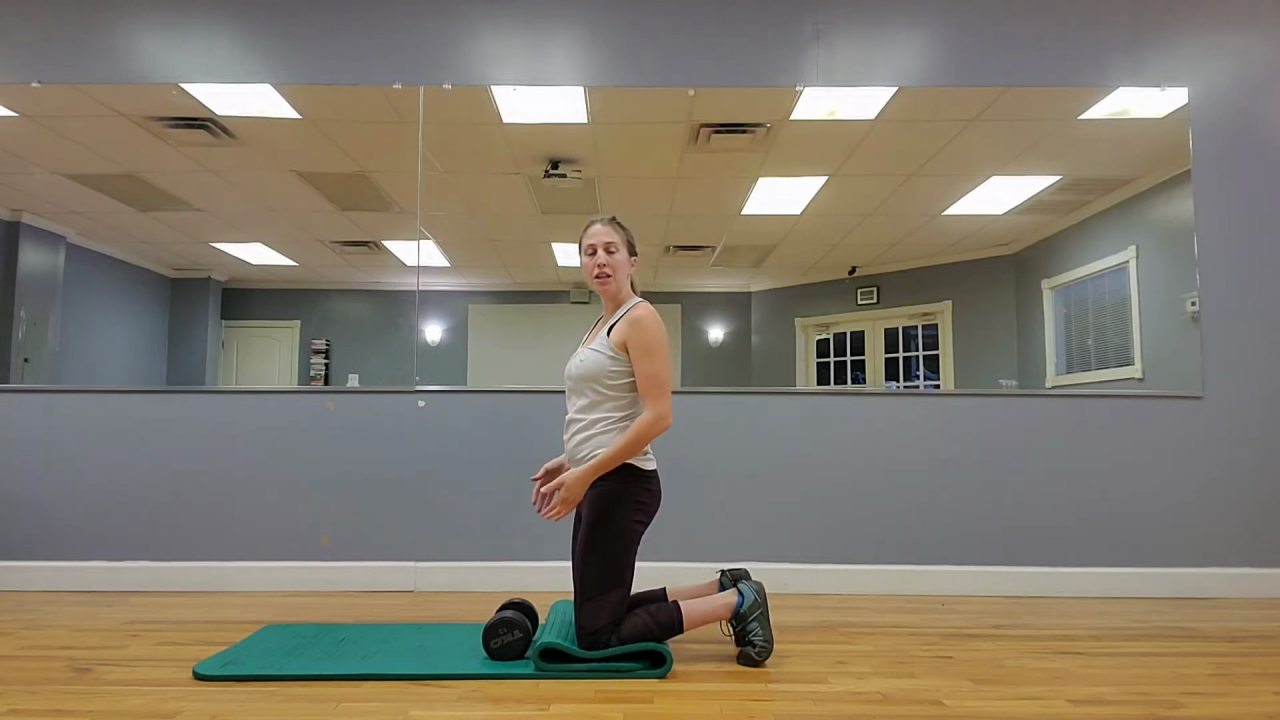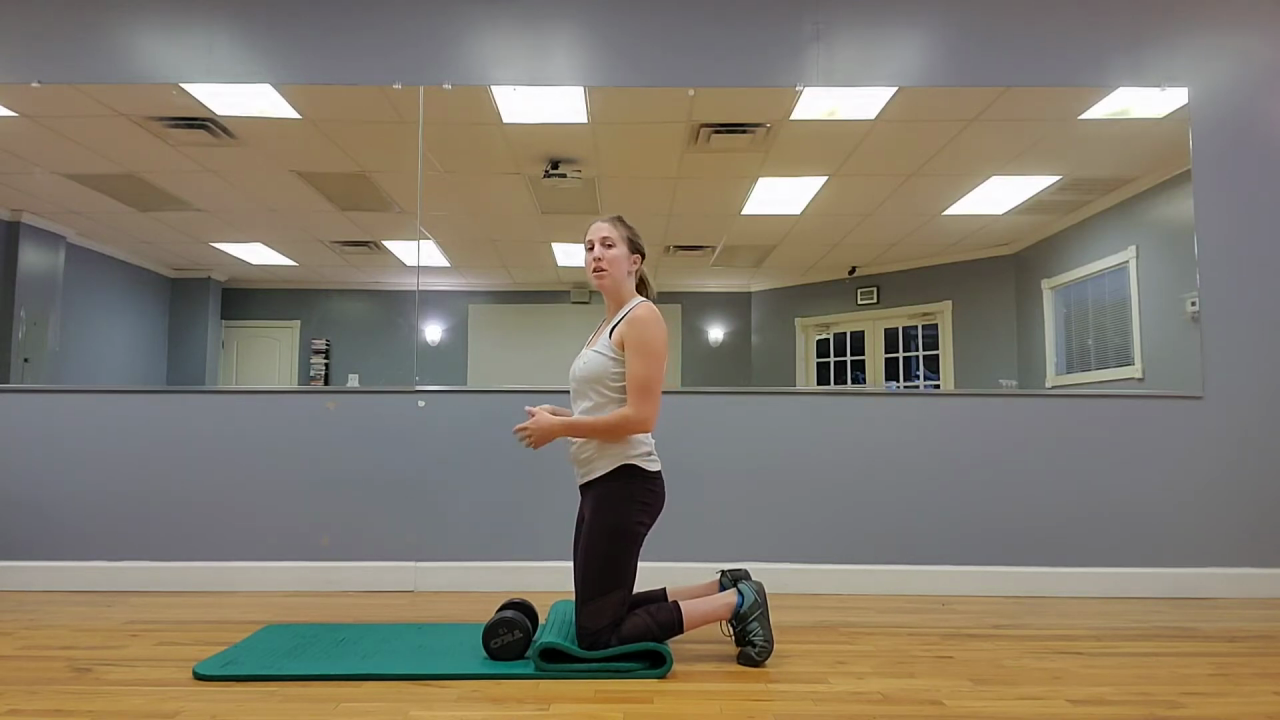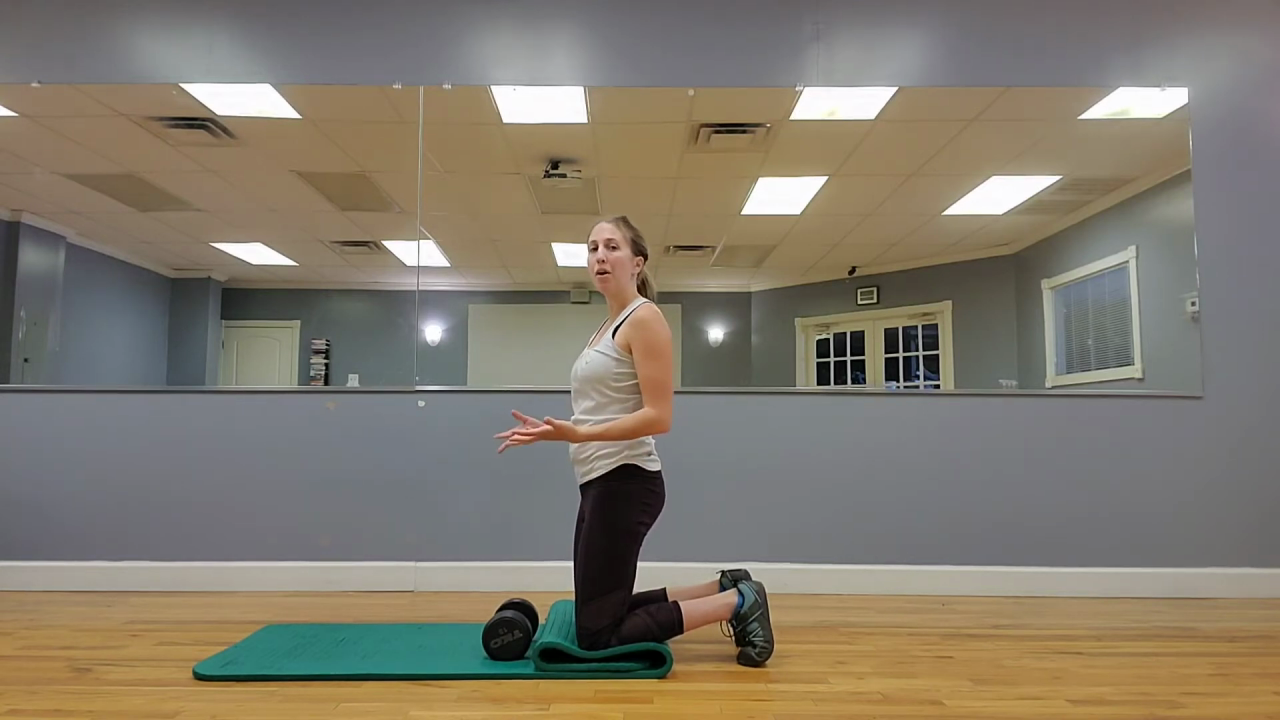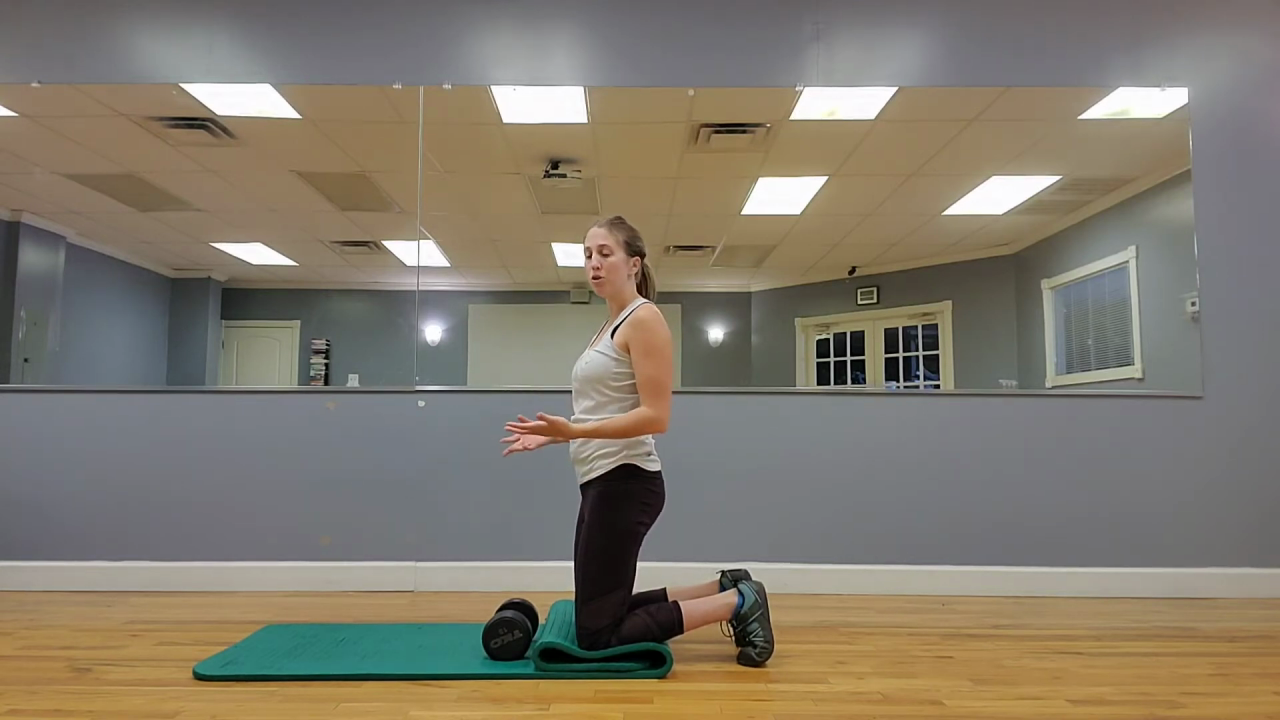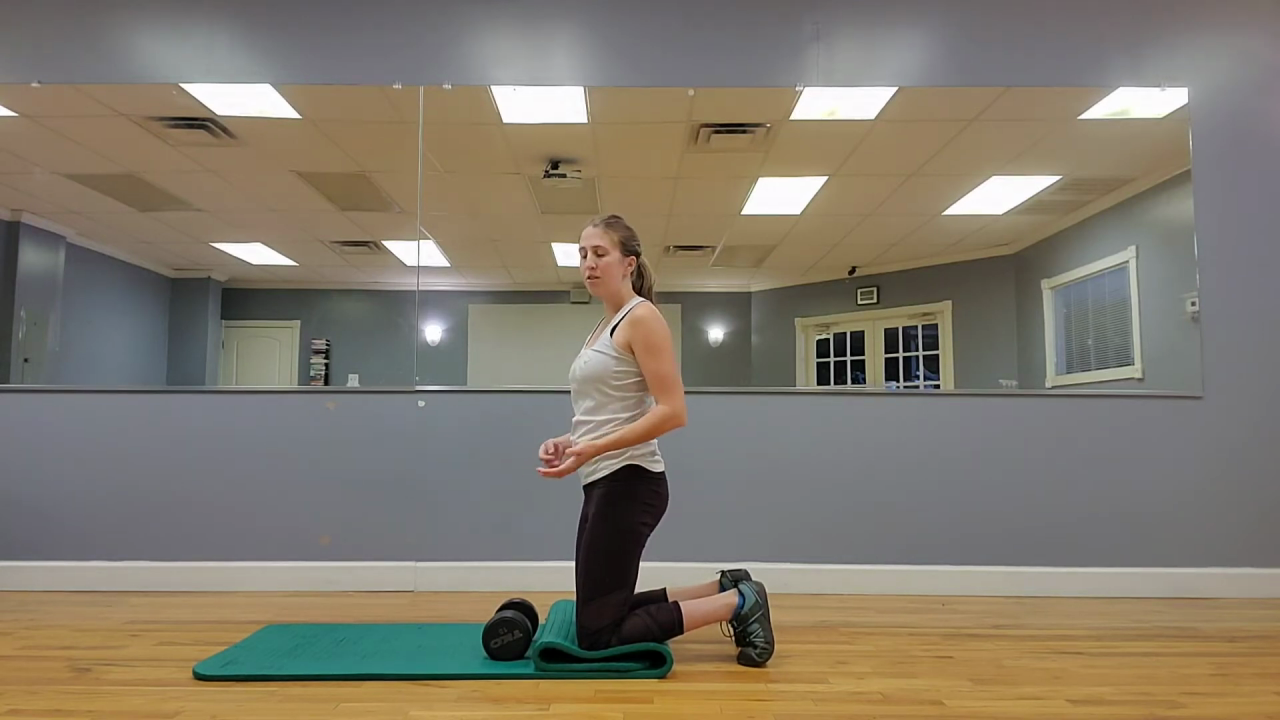
dt=0.5s
person 1, frame 1
left shoulder: (640, 318)
right shoulder: (601, 325)
left elbow: (657, 416)
left wrist: (584, 474)
right wrist: (567, 462)
left hip: (620, 485)
right hip: (601, 484)
left knee: (598, 634)
right knee: (603, 615)
left ankle: (736, 601)
right ankle: (724, 588)
person 1, frame 2
left shoulder: (642, 317)
right shoulder: (607, 324)
left elbow: (640, 417)
left wrist: (560, 426)
right wrist: (556, 420)
left hip: (625, 485)
right hip: (603, 486)
left knee: (598, 634)
right knee: (603, 614)
left ankle: (737, 602)
right ankle: (724, 589)
person 1, frame 3
left shoulder: (644, 319)
right shoulder: (608, 327)
left elbow: (658, 417)
left wrist: (578, 435)
right wrist: (554, 430)
left hip: (624, 484)
right hip: (602, 486)
left knee: (597, 634)
right knee: (603, 614)
left ankle: (736, 602)
right ankle: (723, 589)
person 1, frame 4
left shoulder: (644, 319)
right shoulder: (610, 326)
left elbow: (654, 416)
left wrist: (573, 430)
right wrist: (554, 434)
left hip: (623, 484)
right hip: (604, 483)
left knee: (597, 633)
right knee: (603, 614)
left ankle: (736, 602)
right ankle: (724, 589)
person 1, frame 5
left shoulder: (642, 318)
right shoulder: (604, 327)
left elbow: (672, 412)
left wrist: (593, 450)
right wrist: (570, 442)
left hip: (627, 485)
right hip: (604, 486)
left knee: (597, 634)
right knee: (605, 614)
left ankle: (737, 603)
right ankle: (725, 589)
